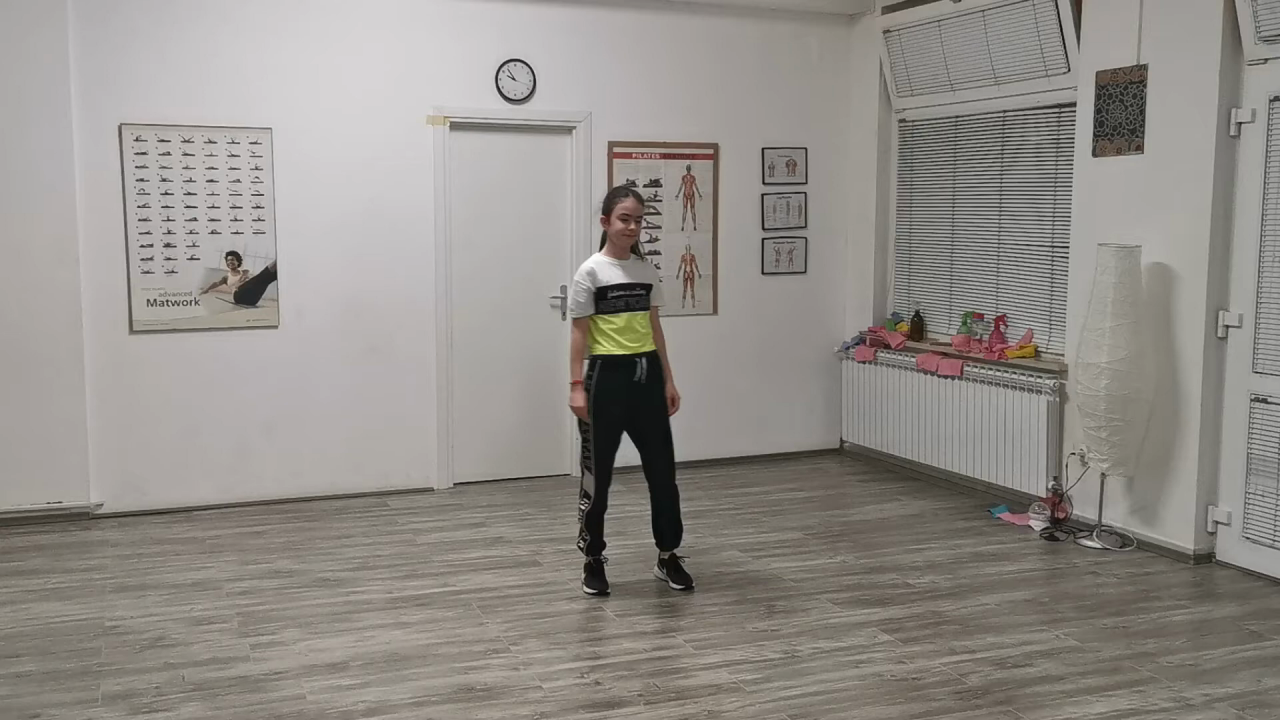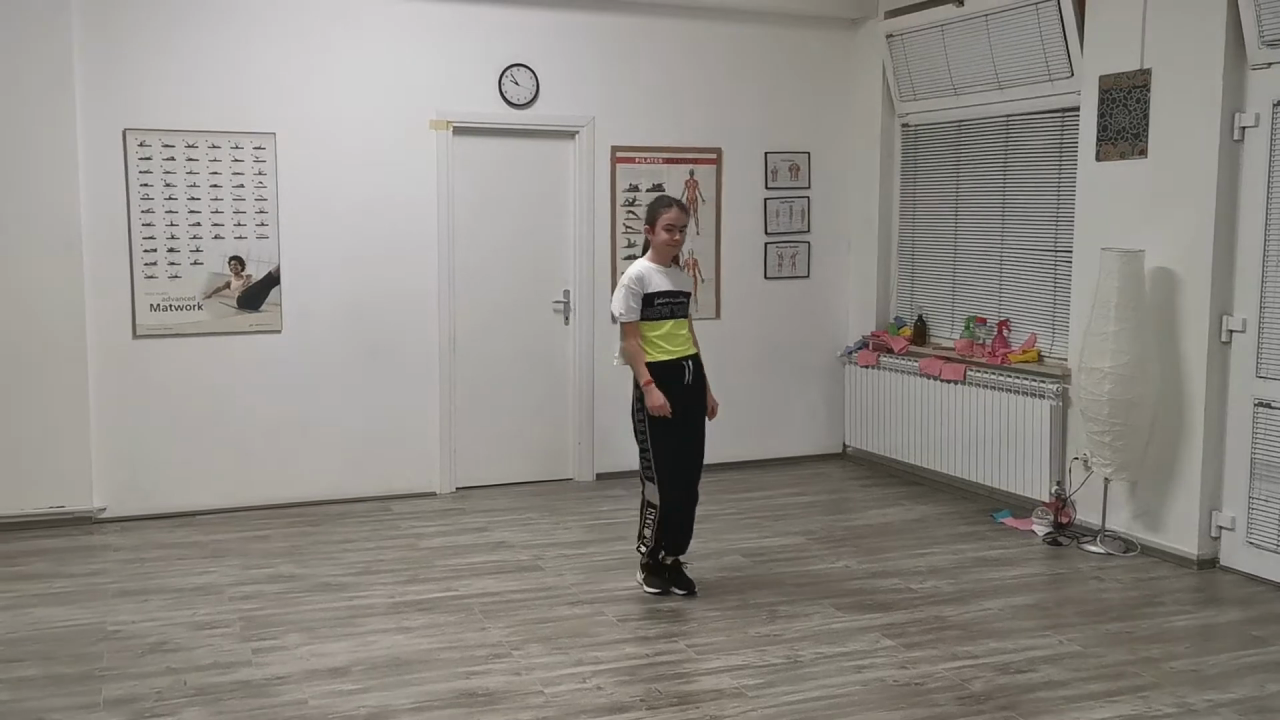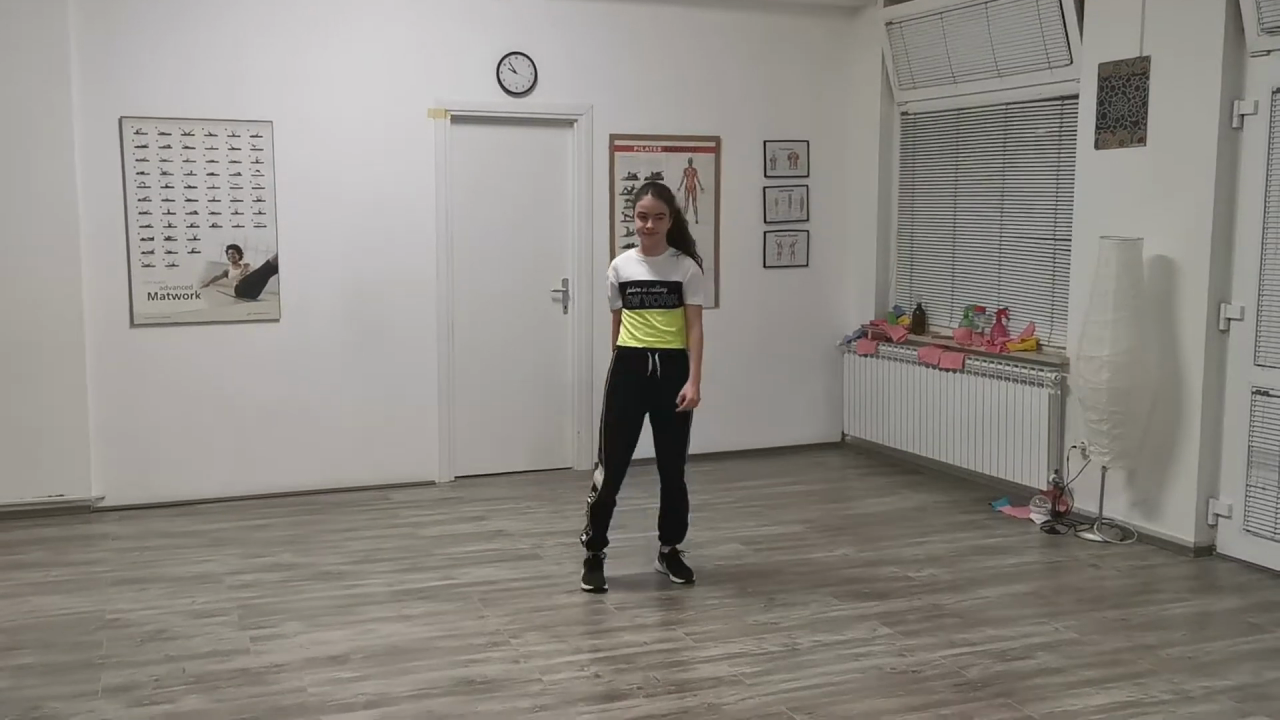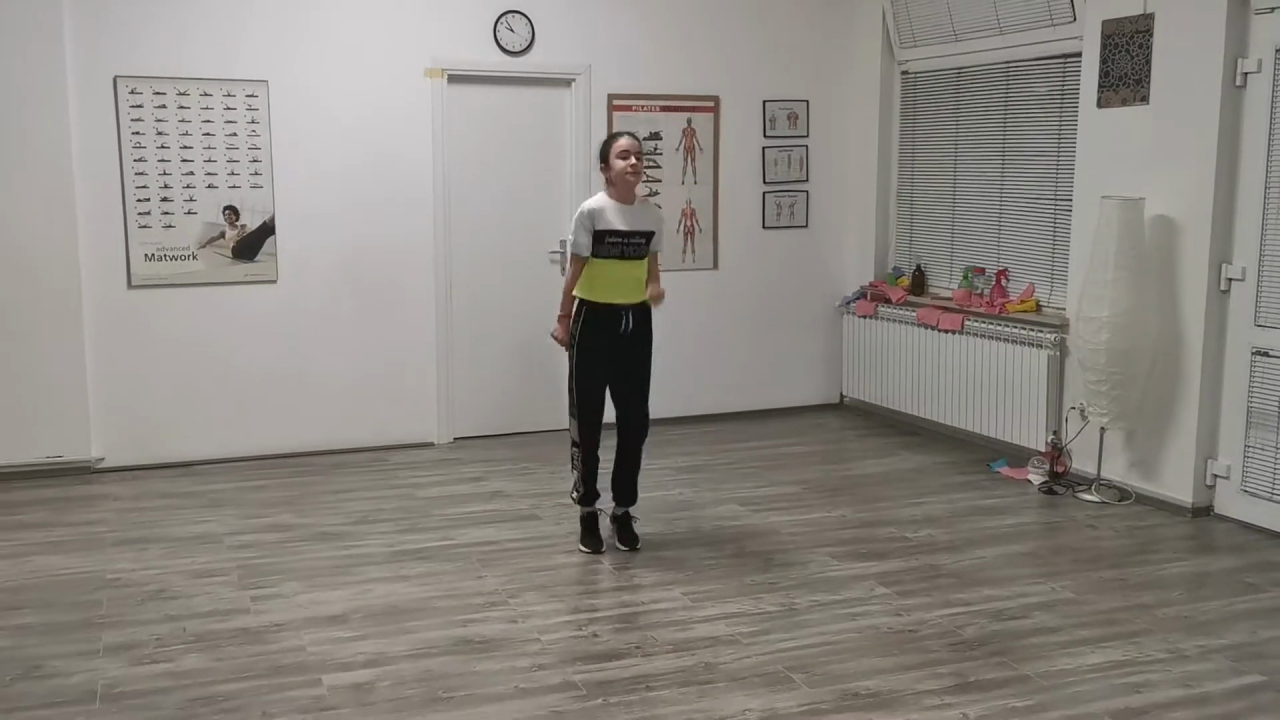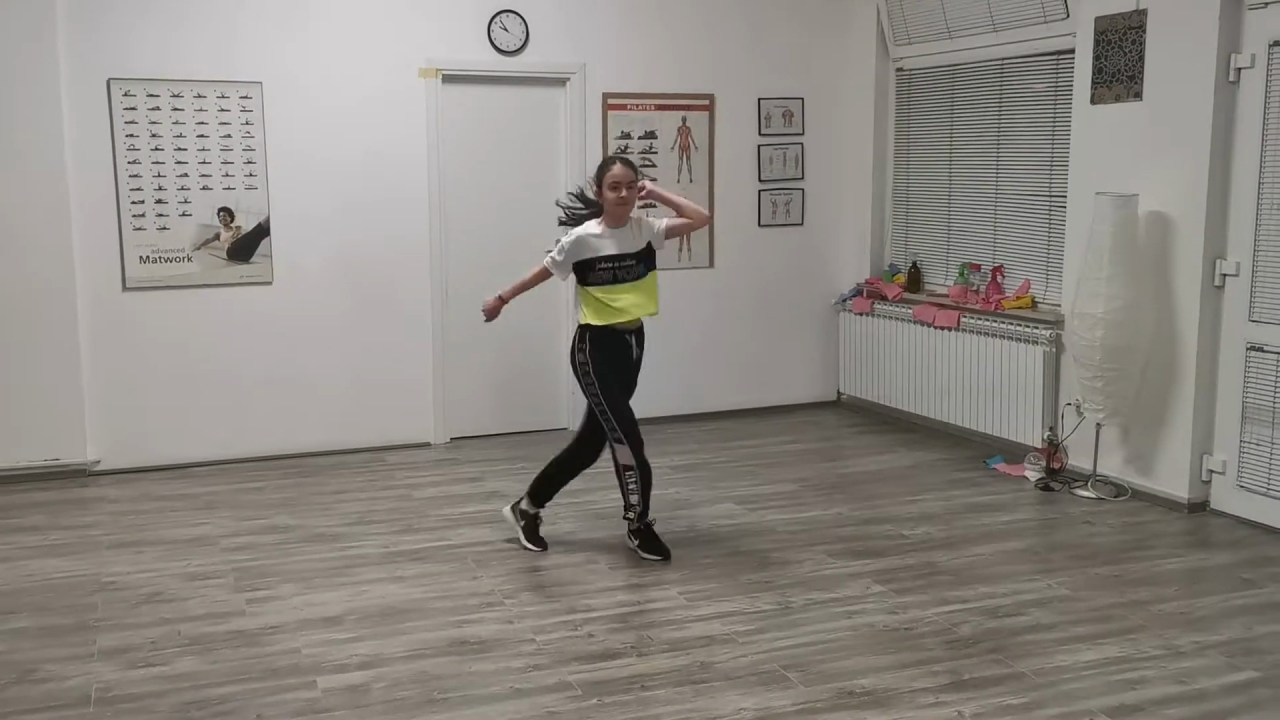
dt=0.7s
person 1, frame 1
left shoulder: (647, 271)
right shoulder: (591, 272)
left elbow: (654, 328)
right elbow: (580, 332)
left wrist: (668, 380)
right wrist: (577, 385)
left hip: (646, 374)
right hip: (607, 375)
left knee: (662, 469)
right knee: (598, 472)
left ankle: (668, 556)
right ankle: (593, 560)
person 1, frame 2
left shoulder: (683, 277)
right shoulder: (636, 277)
right elbow: (630, 338)
left wrist: (705, 387)
right wrist: (648, 387)
left hip: (689, 377)
right hip: (655, 381)
left knee: (688, 475)
right knee: (660, 476)
left ankle: (673, 559)
right ankle: (650, 561)
person 1, frame 3
left shoulder: (686, 267)
right shoulder: (620, 266)
left elbow: (694, 326)
right elbow: (618, 323)
left wrist: (694, 380)
right wrist: (616, 368)
left hip: (671, 368)
right hip: (628, 367)
left knee: (672, 465)
right knee: (611, 463)
left ankle: (669, 550)
right ankle: (594, 553)
person 1, frame 4
left shoulder: (652, 214)
right shoulder: (592, 211)
right elbow: (576, 269)
left wrist: (655, 289)
right wrist: (563, 319)
left hip: (636, 322)
right hip: (595, 322)
left knee: (635, 422)
right knee: (586, 421)
left ankle: (623, 510)
right ankle: (587, 512)
person 1, frame 5
left shoulder: (645, 229)
right shoulder: (582, 239)
left elbow: (702, 219)
right elbow: (541, 275)
left wrist: (657, 194)
right wrist: (501, 300)
left hip: (632, 343)
right hip: (595, 348)
left knee: (592, 440)
right knee: (626, 435)
left ankle: (526, 508)
right ankle: (638, 525)
